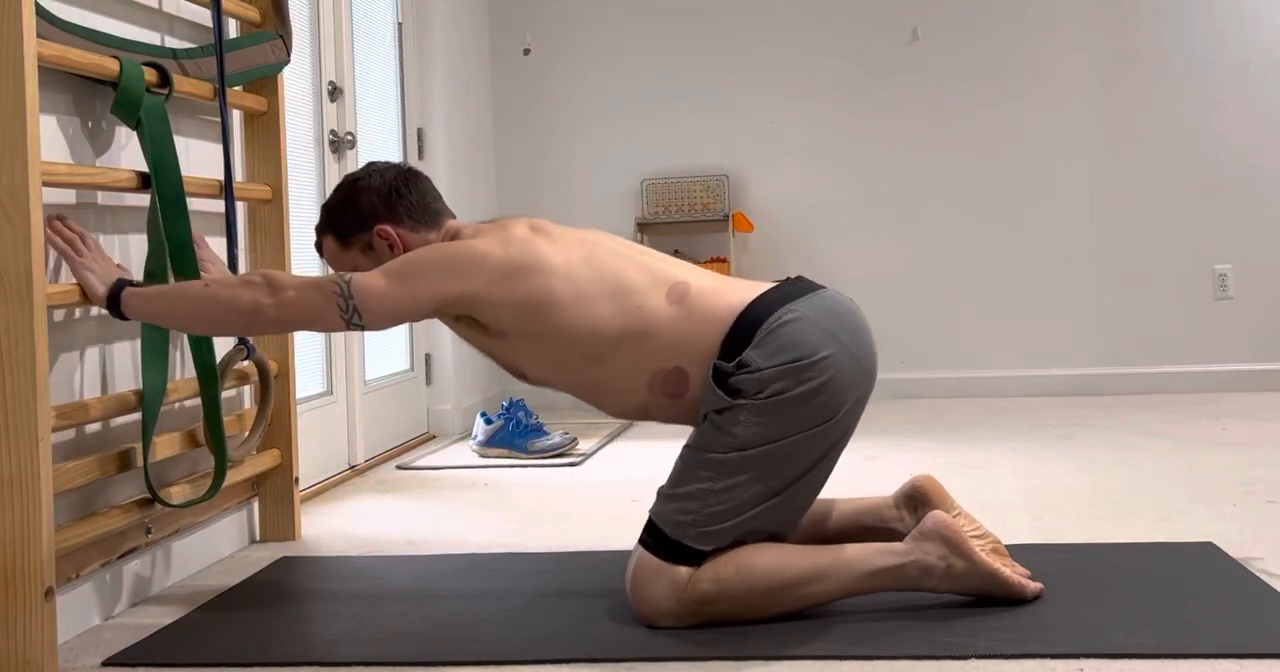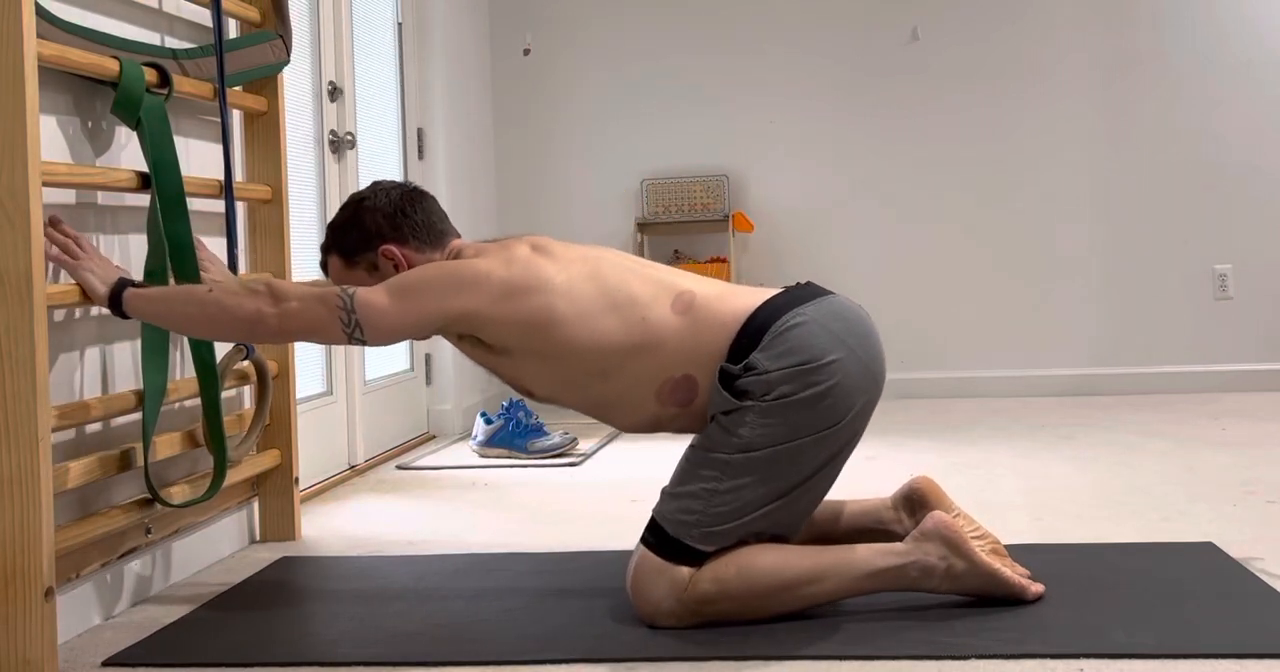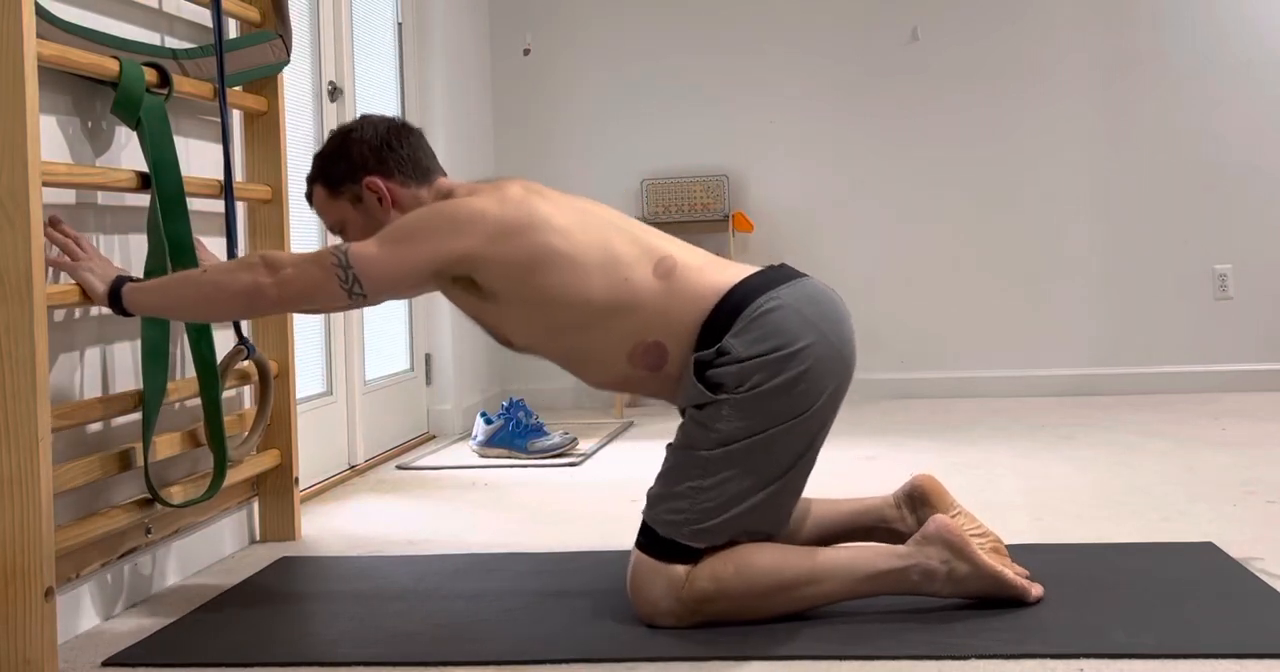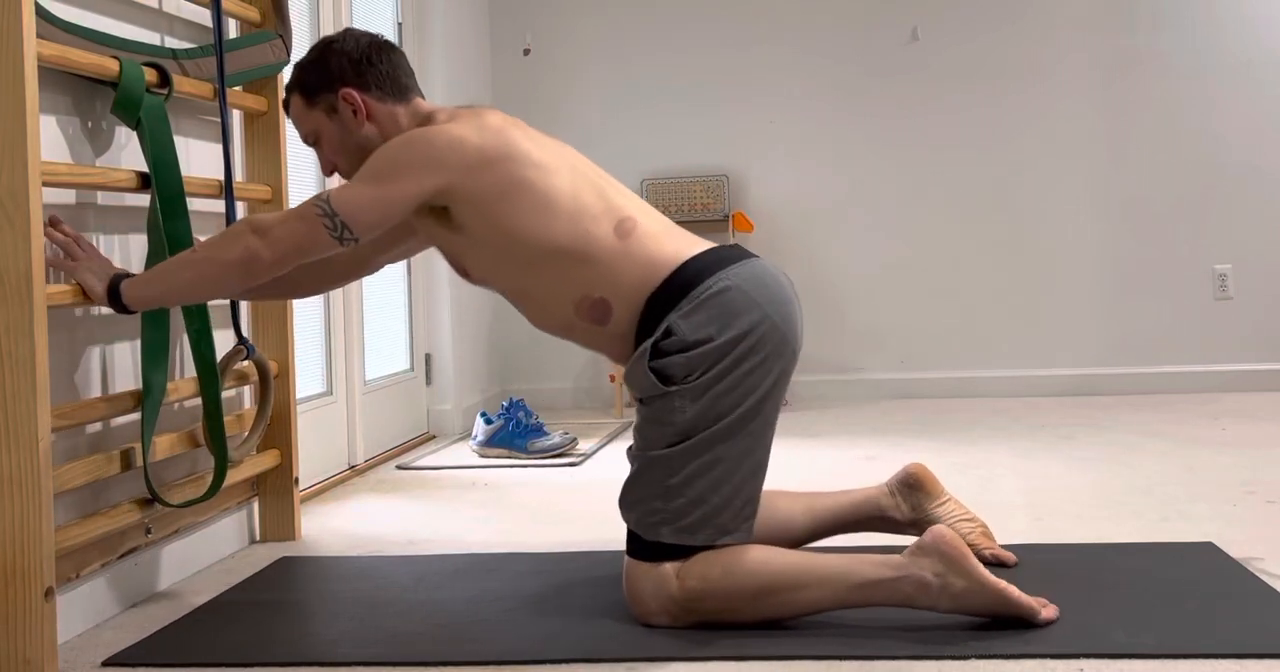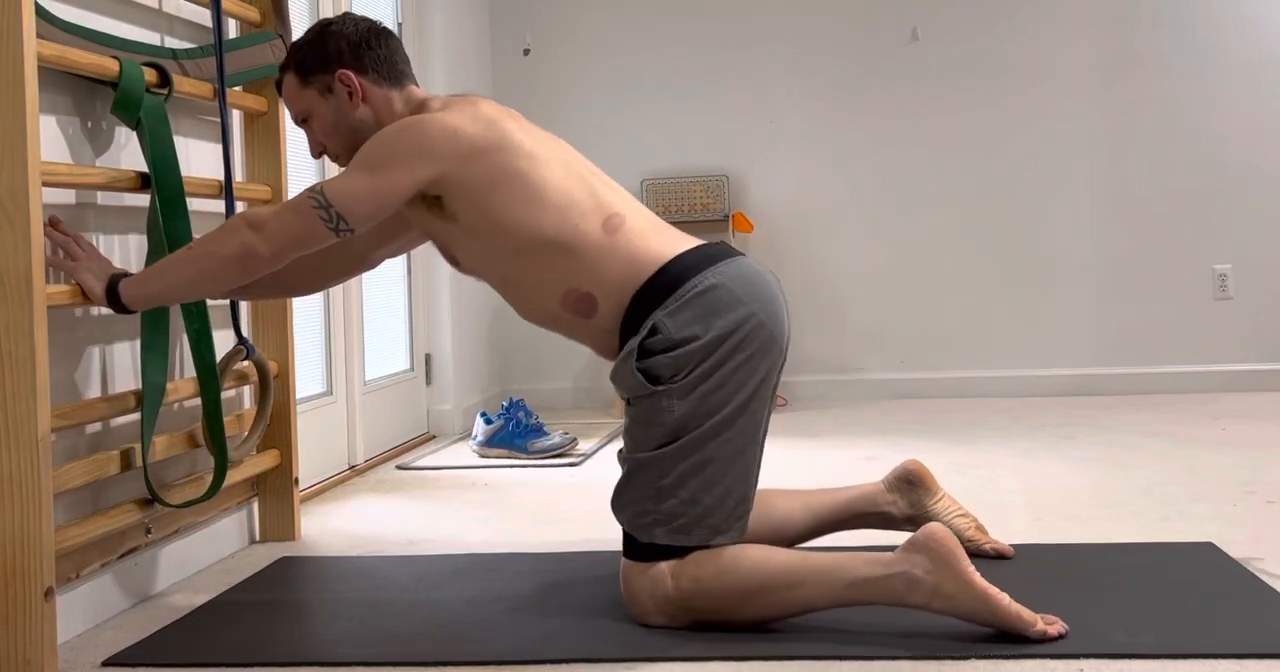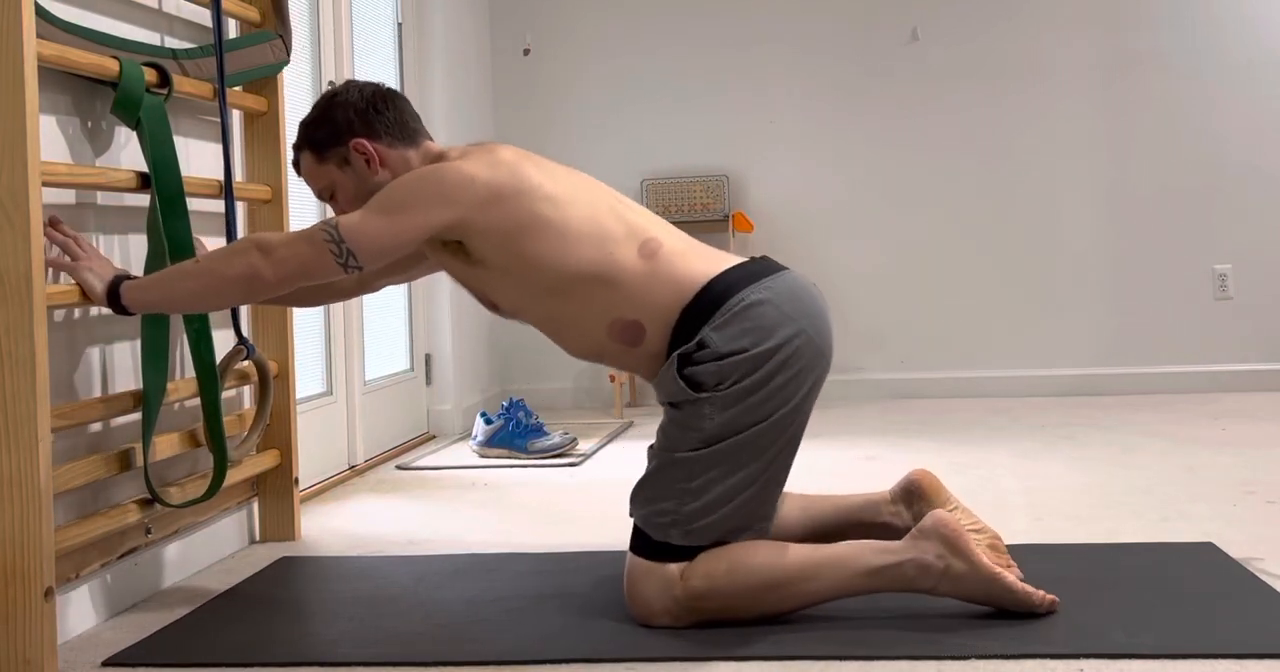
dt=0.4s
person 1, frame 1
left shoulder: (456, 266)
right shoulder: (499, 248)
left elbow: (278, 303)
left wrist: (119, 292)
right wrist: (226, 290)
left hip: (785, 360)
right hip: (813, 331)
left knee: (664, 589)
right knee: (723, 542)
left ankle: (919, 557)
right ankle: (901, 512)
person 1, frame 2
left shoulder: (460, 287)
right shoulder: (504, 261)
left elbow: (277, 311)
left wrist: (120, 291)
right wrist: (221, 291)
left hip: (798, 363)
right hip: (824, 334)
left knee: (664, 587)
right knee: (720, 542)
left ankle: (918, 560)
right ankle: (901, 512)
person 1, frame 3
left shoulder: (453, 225)
right shoulder: (492, 215)
left elbow: (280, 283)
right elbow: (300, 284)
left wrist: (122, 289)
right wrist: (219, 282)
left hip: (768, 348)
right hip: (798, 319)
left knee: (664, 588)
right knee: (716, 539)
left ankle: (921, 563)
right ankle: (901, 511)
person 1, frame 4
left shoulder: (427, 149)
right shoulder: (457, 170)
left elbow: (272, 245)
right elbow: (334, 264)
left wrist: (123, 288)
right wrist: (216, 279)
left hip: (709, 323)
right hip: (740, 301)
left knee: (662, 588)
right knee: (705, 537)
left ankle: (919, 570)
right ankle: (895, 501)
person 1, frame 5
left shoulder: (426, 135)
right shoulder: (446, 161)
left elbow: (269, 236)
right elbow: (337, 259)
left wrist: (124, 290)
right wrist: (207, 283)
left hip: (698, 322)
right hip: (726, 300)
left knee: (661, 588)
right knee: (700, 539)
left ankle: (913, 569)
right ankle: (891, 498)
person 1, frame 6
left shoulder: (441, 186)
right shoulder: (467, 200)
left elbow: (277, 262)
right elbow: (339, 277)
left wrist: (123, 289)
right wrist: (207, 285)
left hip: (743, 337)
right hip: (772, 312)
left knee: (661, 590)
right knee: (710, 535)
left ankle: (917, 556)
right ankle: (895, 507)
